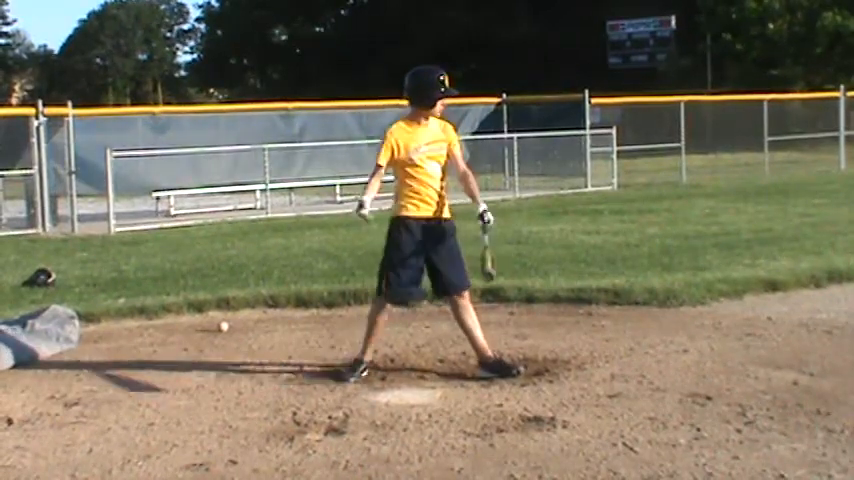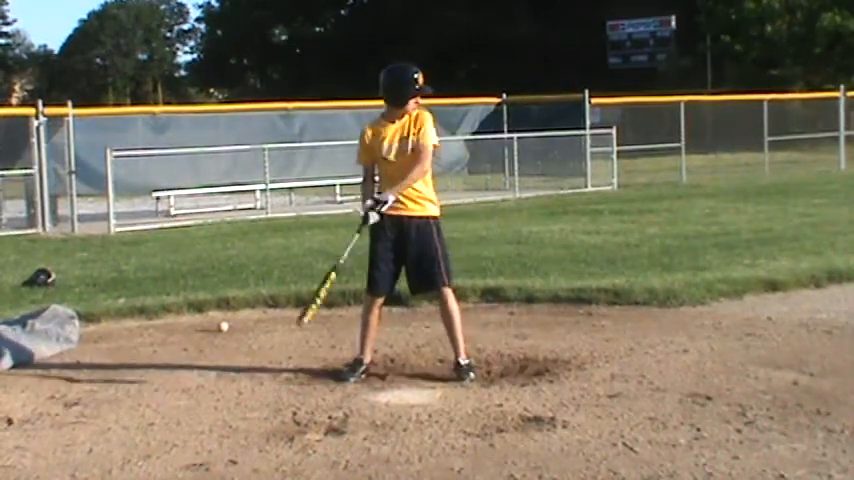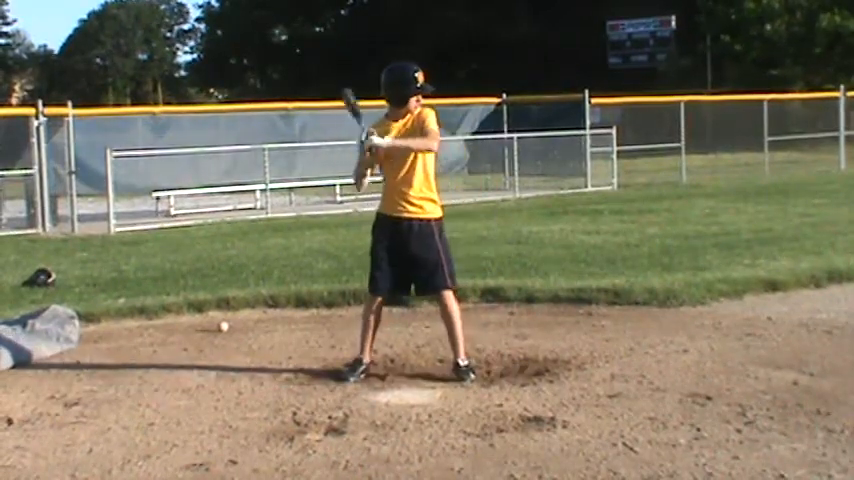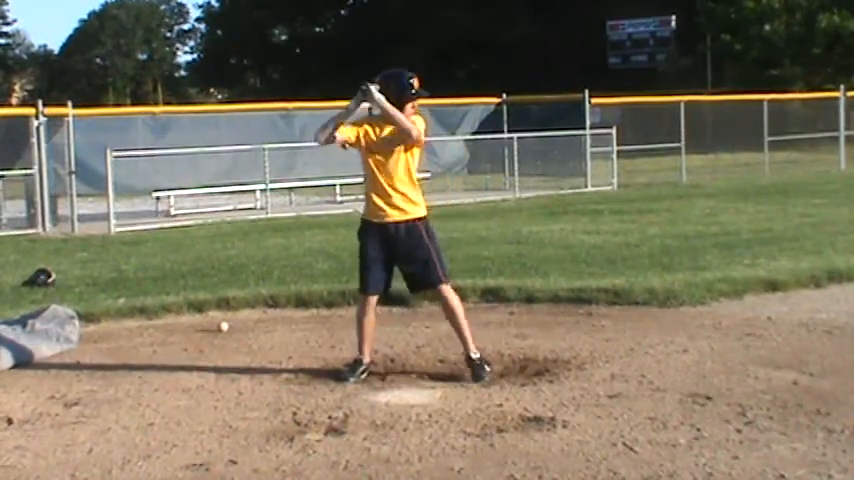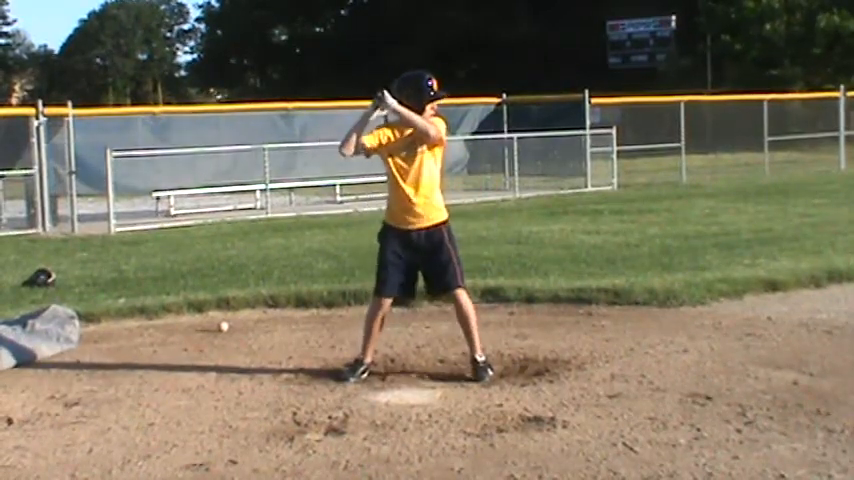
dt=0.4s
person 1, frame 1
left shoulder: (445, 130)
right shoulder: (397, 132)
left elbow: (462, 170)
right elbow: (378, 172)
left wrist: (479, 203)
right wrist: (366, 198)
left hip: (440, 221)
right hip: (408, 222)
left knee: (459, 293)
right knee: (389, 295)
left ankle: (486, 358)
right ankle: (363, 358)
person 1, frame 2
left shoulder: (422, 119)
right shoulder: (371, 132)
left elbow: (424, 164)
right elbow: (369, 176)
left wrist: (391, 193)
right wrist: (370, 204)
left hip: (424, 216)
right hip: (388, 220)
left knee: (444, 288)
right knee: (375, 293)
left ankle: (461, 359)
right ankle: (363, 359)
person 1, frame 3
left shoulder: (424, 116)
right shoulder: (377, 129)
left elbow: (432, 143)
right elbow: (359, 180)
left wrist: (388, 143)
right wrist: (366, 154)
left hip: (425, 219)
right hip: (389, 220)
left knee: (444, 292)
right knee: (376, 295)
left ankle: (461, 360)
right ankle: (364, 359)
person 1, frame 4
left shoulder: (414, 122)
right shoulder: (363, 127)
left elbow: (413, 135)
right elbow: (322, 138)
left wrist: (380, 102)
right wrist: (353, 106)
left hip: (412, 221)
right hip: (375, 224)
left knee: (442, 287)
right knee: (368, 296)
left ankle: (473, 355)
right ankle: (363, 359)
person 1, frame 5
left shoulder: (436, 126)
right shoulder: (386, 134)
left elbow: (430, 133)
right elbow: (346, 150)
left wrist: (395, 106)
right wrist: (371, 113)
left hip: (434, 226)
right hip: (397, 229)
left knee: (458, 292)
right knee: (382, 299)
left ankle: (478, 358)
right ankle: (364, 359)
